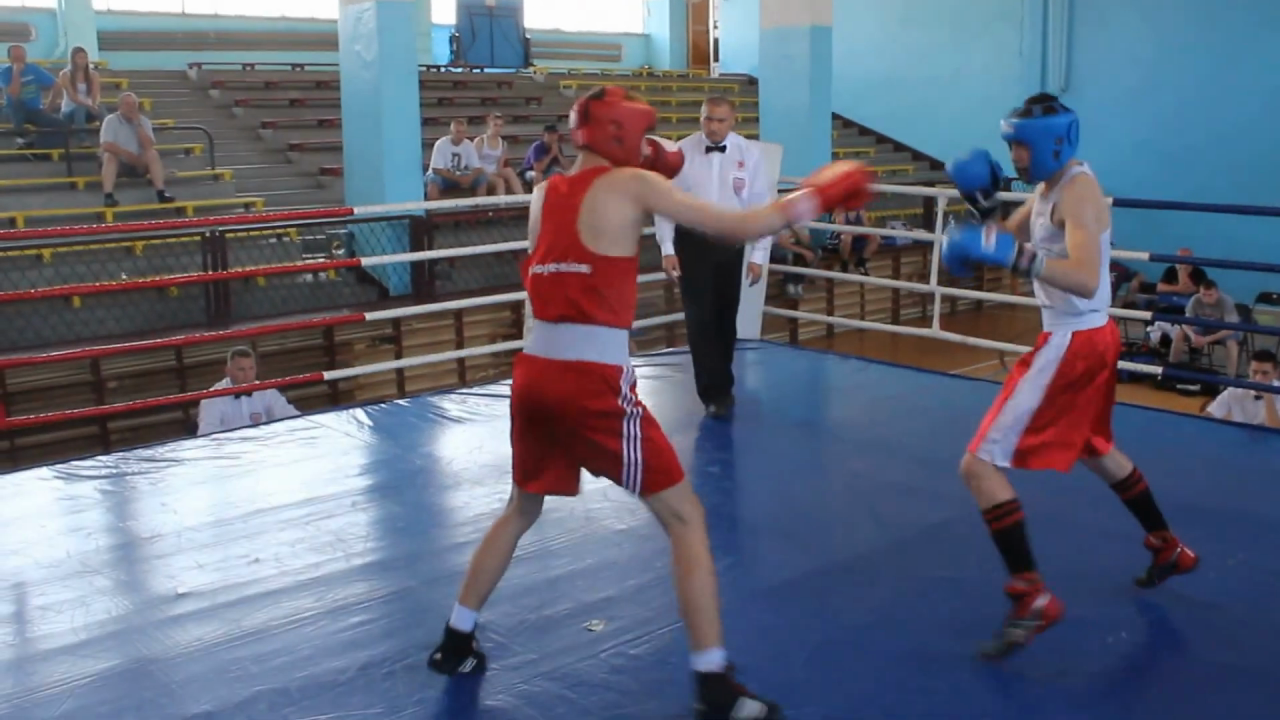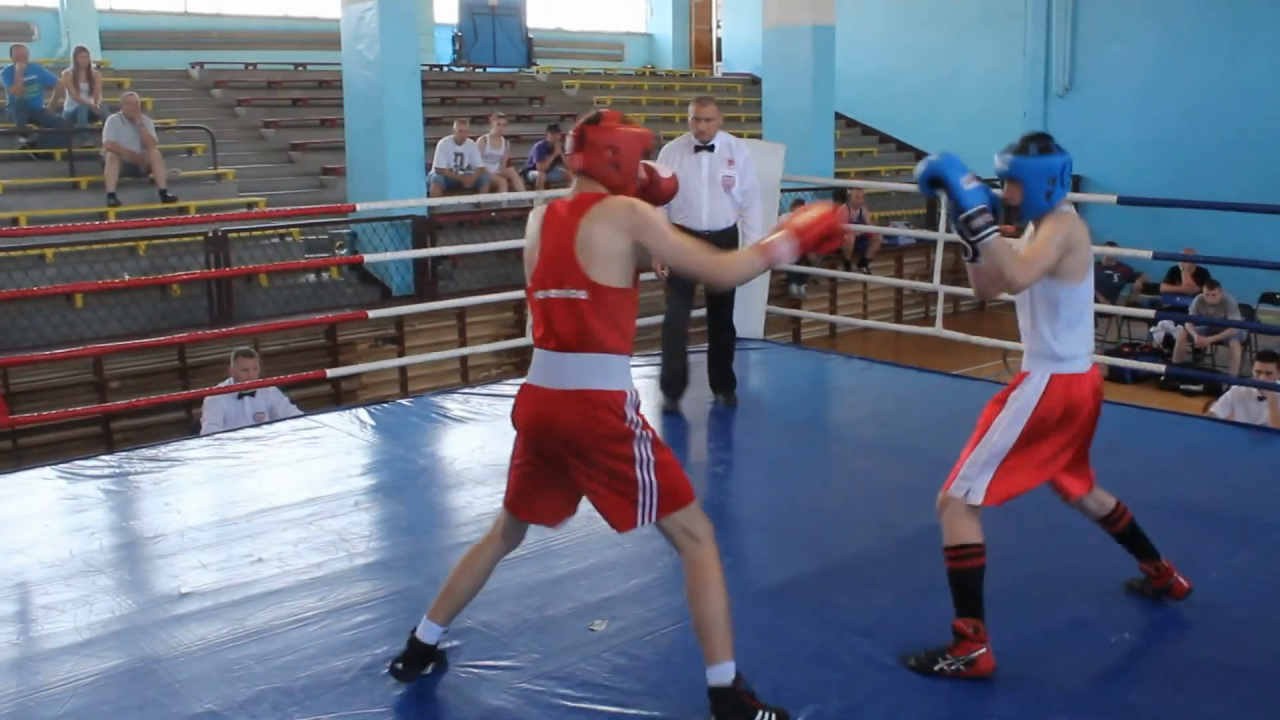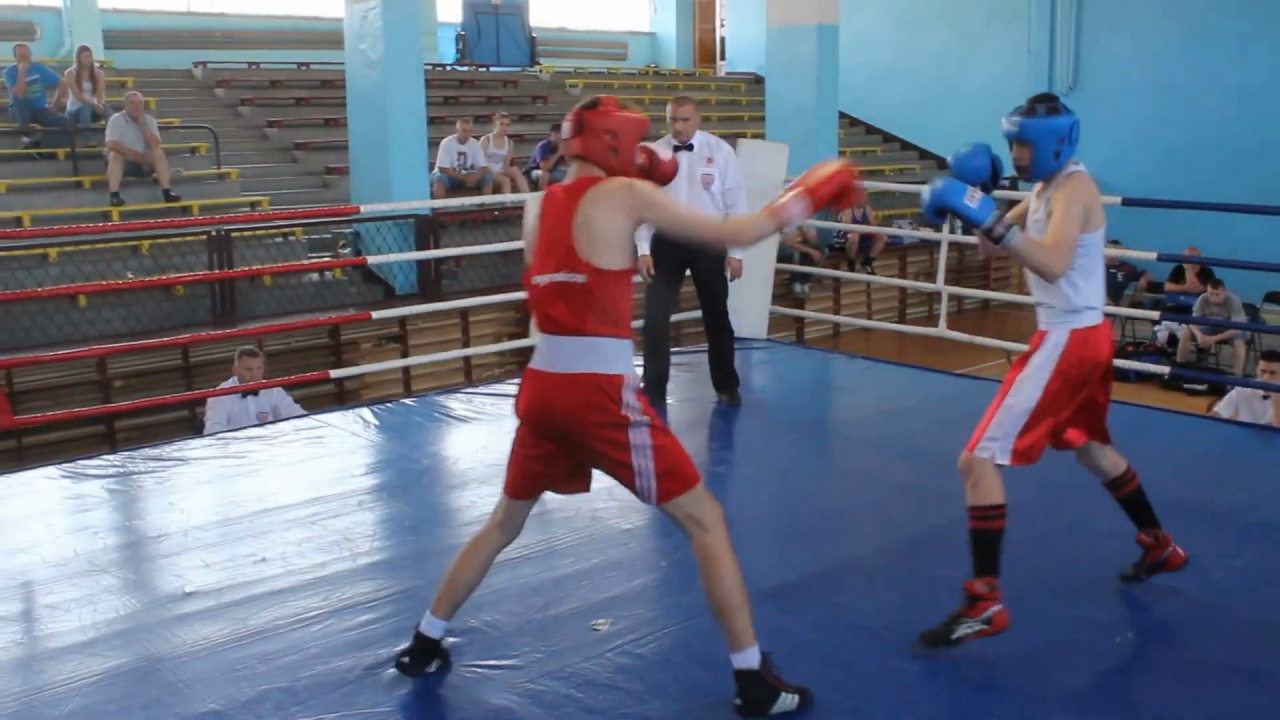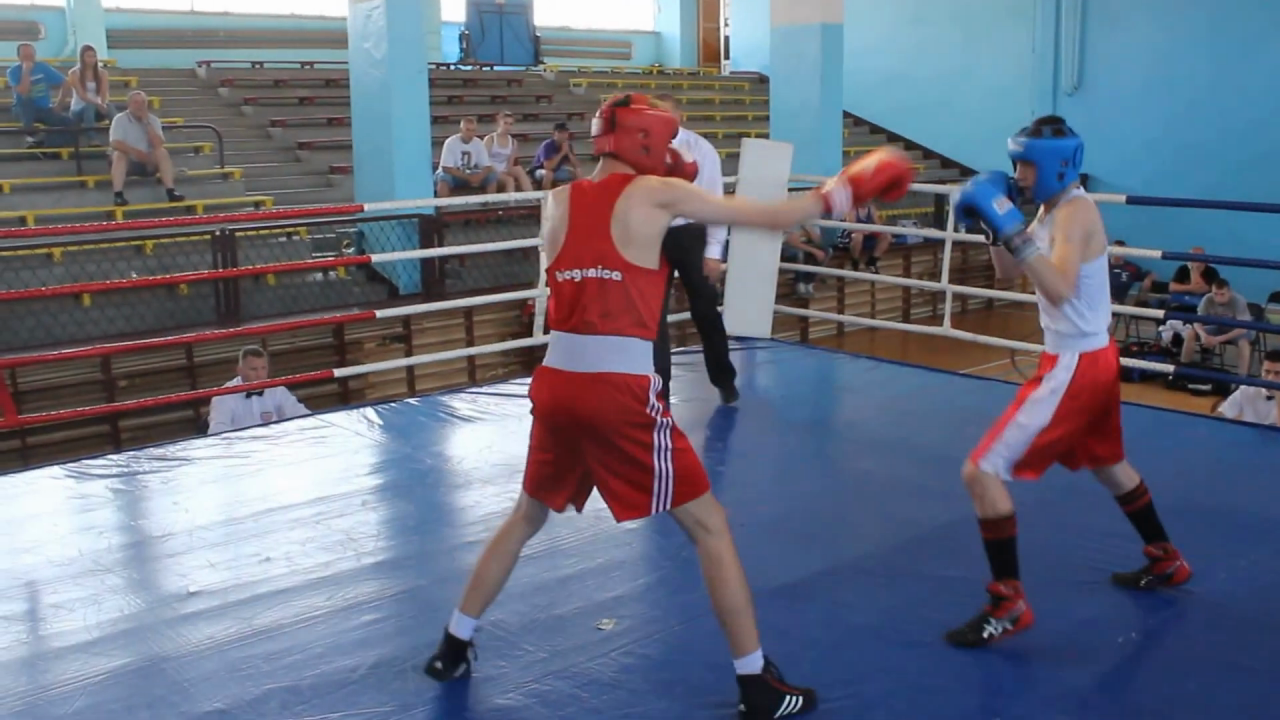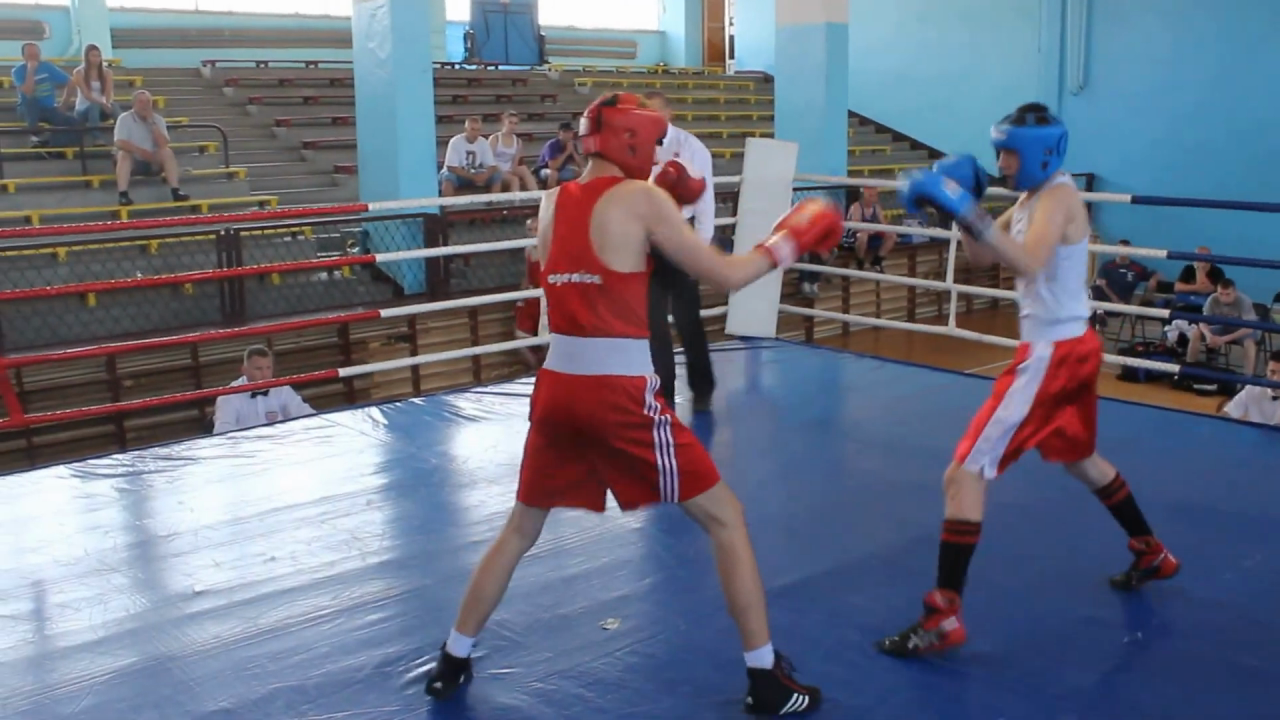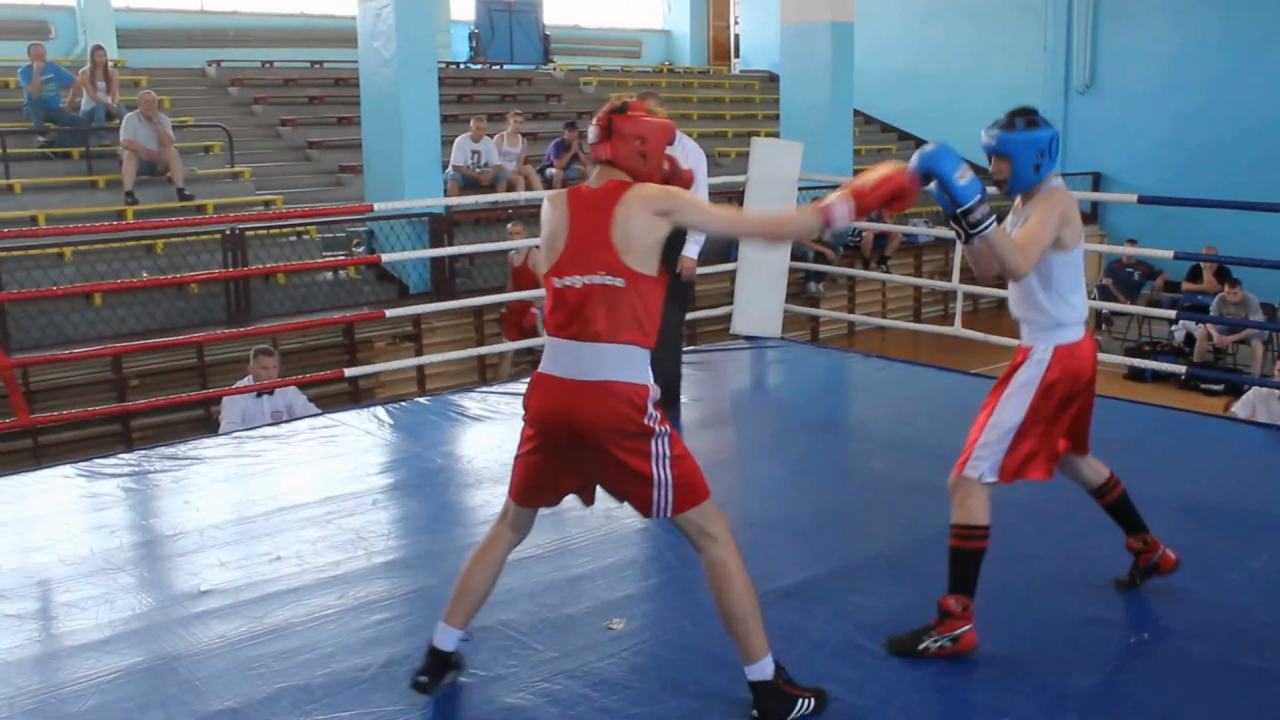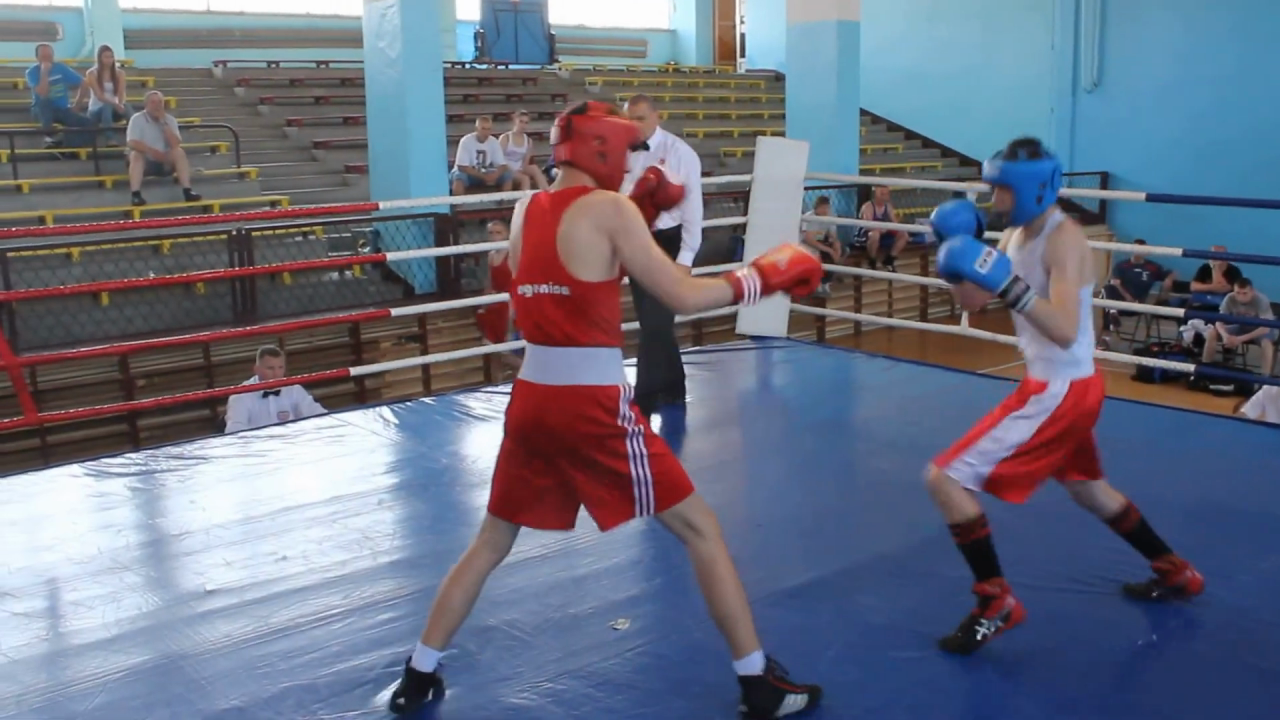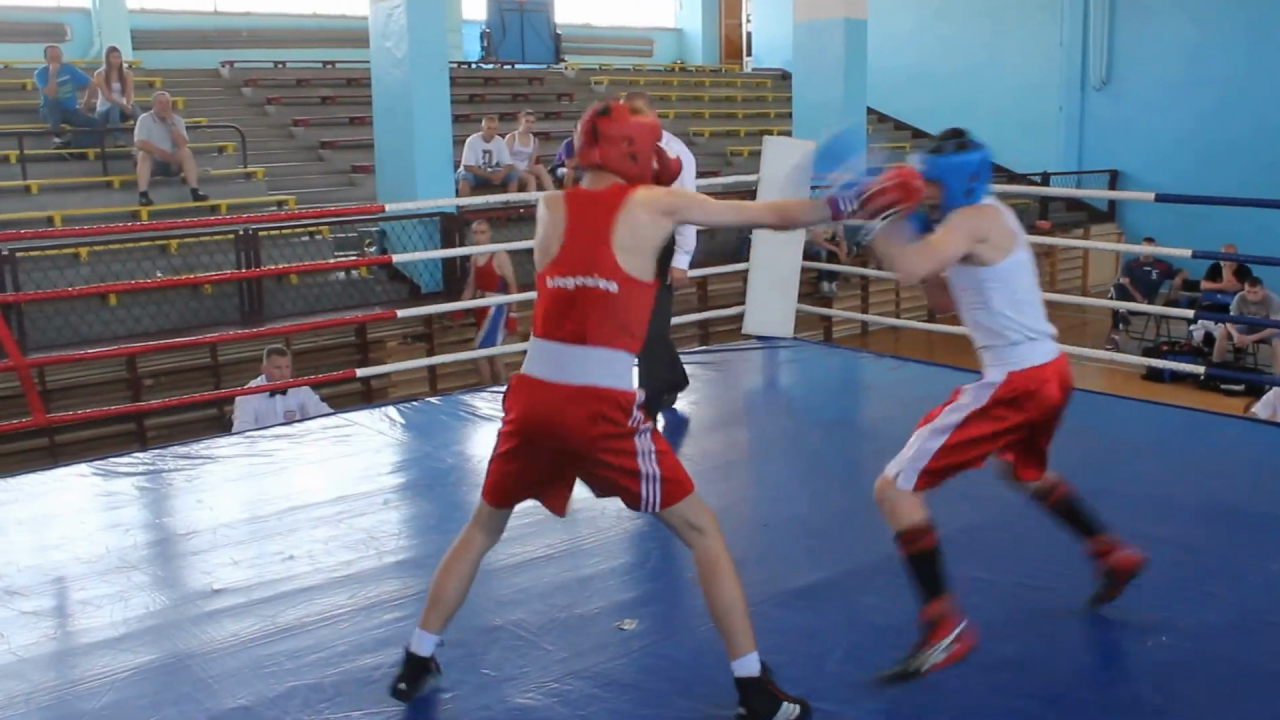
dt=0.2s
person 1, frame 1
left shoulder: (544, 194)
right shoulder: (630, 183)
right elbow: (736, 228)
right wrist: (814, 197)
left hip: (535, 375)
right hip: (598, 383)
left knee: (520, 511)
right knee: (685, 519)
left ankle: (456, 641)
person 1, frame 2
left shoulder: (540, 219)
right shoulder: (627, 215)
right elbow: (719, 273)
right wrist: (789, 240)
left hip: (538, 400)
right hip: (601, 412)
left knee: (504, 535)
right knee: (697, 540)
left ankle: (420, 649)
person 1, frame 3
left shoulder: (537, 206)
right shoulder: (624, 193)
right elbow: (733, 234)
right wrist: (804, 198)
left hip: (543, 387)
right hip: (603, 392)
left knee: (503, 523)
right knee: (704, 522)
left ankle: (424, 645)
person 1, frame 4
left shoulder: (558, 202)
right shoulder: (657, 192)
right elbow: (773, 218)
right wrist: (852, 185)
left hip: (557, 384)
right hip: (622, 392)
left knee: (525, 518)
right knee: (710, 528)
left ankle: (454, 645)
person 1, frame 5
left shoulder: (552, 204)
right shoulder: (641, 199)
right elbow: (725, 275)
right wrist: (791, 238)
left hip: (557, 388)
right hip: (623, 394)
left knee: (520, 530)
right knee: (724, 519)
left ankle: (452, 662)
person 1, frame 6
left shoulder: (556, 206)
right shoulder: (658, 200)
right elbow: (774, 227)
right wrist: (856, 198)
left hip: (553, 393)
right hip: (621, 401)
left knee: (509, 527)
right knee: (712, 536)
left ankle: (440, 655)
person 1, frame 7
left shoulder: (525, 211)
right shoulder: (609, 209)
right elbow: (683, 296)
right wrist: (763, 275)
left hip: (532, 400)
right hip: (595, 403)
left knee: (489, 545)
right knee: (701, 532)
person 1, frame 8
left shoulder: (552, 206)
right shoulder: (656, 203)
right elbow: (763, 214)
right wrist: (851, 202)
left hip: (532, 396)
right hip: (602, 407)
left knee: (482, 527)
right knee: (703, 533)
left ankle: (417, 664)
person 2, frame 1
left shoulder: (1079, 190)
right shoulder: (1049, 187)
left elbow: (1085, 279)
right elbow: (1010, 241)
left wrist: (1014, 253)
right wrist: (980, 202)
left hip: (1074, 342)
right hip: (1082, 338)
left knee: (979, 465)
right knee: (1094, 449)
left ankle: (1033, 598)
right ankle: (1168, 548)
person 2, frame 2
left shoulder: (1061, 229)
right shoulder: (1043, 225)
left elbow: (1014, 279)
right elbow: (987, 287)
left wrist: (974, 211)
right wrist: (970, 227)
left hip: (1051, 385)
right hip: (1075, 379)
left knee: (955, 502)
right knee: (1077, 487)
left ankle: (971, 643)
right ankle: (1163, 574)
person 2, frame 3
left shoulder: (1074, 188)
right shoulder: (1045, 188)
left elbow: (1053, 265)
right elbow: (996, 248)
left wrist: (985, 214)
right wrist: (978, 208)
left hip: (1069, 341)
right hip: (1084, 337)
left knee: (978, 460)
right knee: (1091, 446)
left ankle: (984, 601)
right ankle: (1159, 546)
person 2, frame 4
left shoulder: (1074, 212)
right shoulder: (1051, 209)
left elbow: (1059, 290)
right elbow: (1008, 271)
left wrist: (1012, 228)
right wrist: (997, 221)
left hip: (1076, 364)
right hip: (1087, 358)
left knee: (980, 473)
right knee: (1105, 463)
left ankle: (1009, 603)
right ankle: (1165, 560)
person 2, frame 5
left shoulder: (1057, 198)
right shoulder: (1035, 196)
left elbow: (1028, 264)
right elbow: (983, 256)
left wrist: (963, 212)
right wrist: (965, 204)
left hip: (1054, 353)
right hip: (1070, 346)
left knee: (964, 474)
right knee: (1079, 457)
left ankle: (944, 617)
right ankle: (1152, 553)
person 2, frame 6
left shoulder: (1052, 201)
right shoulder: (1030, 198)
left elbow: (1019, 265)
right elbow: (985, 269)
left wrist: (970, 202)
right wrist: (960, 213)
left hip: (1051, 357)
right hip: (1071, 351)
left knee: (970, 480)
right knee: (1074, 459)
left ankle: (956, 620)
right ankle: (1150, 550)
person 2, frame 7
left shoulder: (1064, 240)
right shoulder: (1019, 236)
left elbow: (1064, 331)
right elbow: (972, 302)
left wrist: (1004, 280)
right wrist: (959, 254)
left hip: (1061, 389)
right hip: (1057, 385)
left knee: (946, 478)
right knee: (1087, 487)
left ankle: (996, 601)
right ankle: (1175, 572)
person 2, frame 8
left shoulder: (971, 220)
right shoulder: (990, 214)
left elbow: (913, 270)
right elbow: (936, 283)
right wrist: (921, 235)
left hip: (1012, 381)
right hip: (1049, 372)
left knee: (893, 489)
right knee: (1030, 472)
left ankle: (942, 624)
right ankle: (1112, 554)
person 3, frame 1
left shoulder: (750, 154)
right shoulder: (681, 152)
left elbow: (761, 206)
left wrist: (758, 254)
right wrist: (667, 249)
left hip: (731, 243)
right hip: (692, 241)
left knee: (725, 320)
right knee: (700, 321)
left ankle: (723, 387)
right ankle: (713, 394)
person 3, frame 2
left shoulder: (739, 152)
right shoulder: (671, 152)
left elbow: (752, 205)
left hip: (723, 240)
left knee: (721, 318)
right knee: (676, 317)
left ankle: (723, 386)
right ankle: (673, 390)
person 3, frame 3
left shoulder: (720, 151)
left elbow: (736, 203)
left wrist: (735, 251)
right wrist: (643, 249)
right hip: (667, 241)
left knee: (716, 317)
right knee: (655, 316)
left ankle: (726, 384)
right ankle: (654, 389)
person 3, frame 4
left shoulder: (701, 149)
left wrist: (713, 251)
left hip: (691, 237)
left knee: (705, 312)
left ankle: (724, 379)
right ankle: (657, 389)
person 3, frame 5
left shoulder: (691, 147)
left elbow: (704, 200)
left knee: (687, 317)
right knee: (651, 320)
left ankle: (702, 386)
right ankle: (663, 389)
person 3, frame 6
left shoulder: (686, 149)
left elbow: (699, 202)
left wrist: (691, 251)
left hip: (674, 239)
left knee: (669, 322)
left ankle: (668, 399)
right ankle: (662, 394)
person 3, frame 7
left shoulder: (679, 153)
left elbow: (692, 208)
left wrist: (685, 256)
left hip: (666, 244)
left knee: (656, 324)
right knee: (653, 324)
left ankle: (643, 403)
right ankle: (673, 390)
person 3, frame 8
left shoulder: (674, 151)
left wrist: (681, 259)
left hip: (661, 244)
left knee: (652, 326)
right knee: (650, 324)
left ankle: (647, 405)
right ankle: (674, 380)
